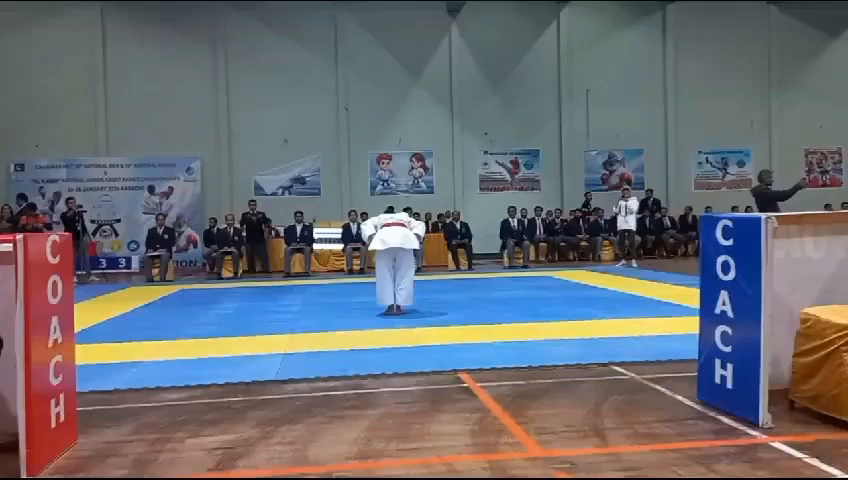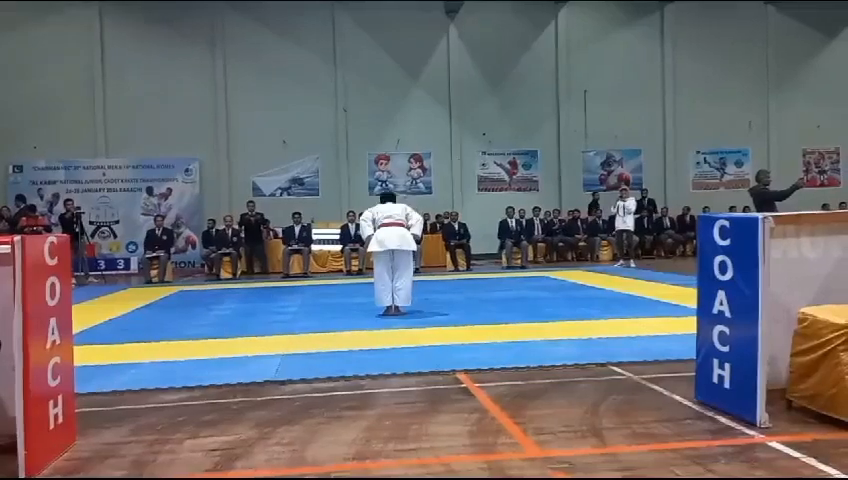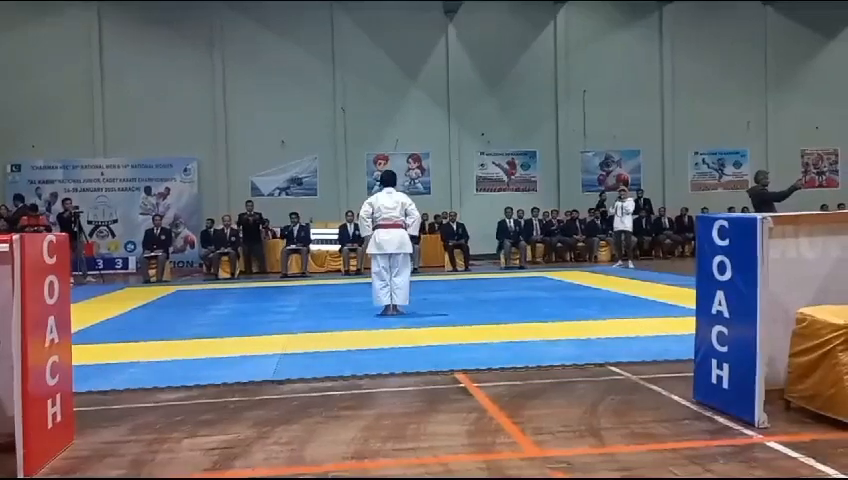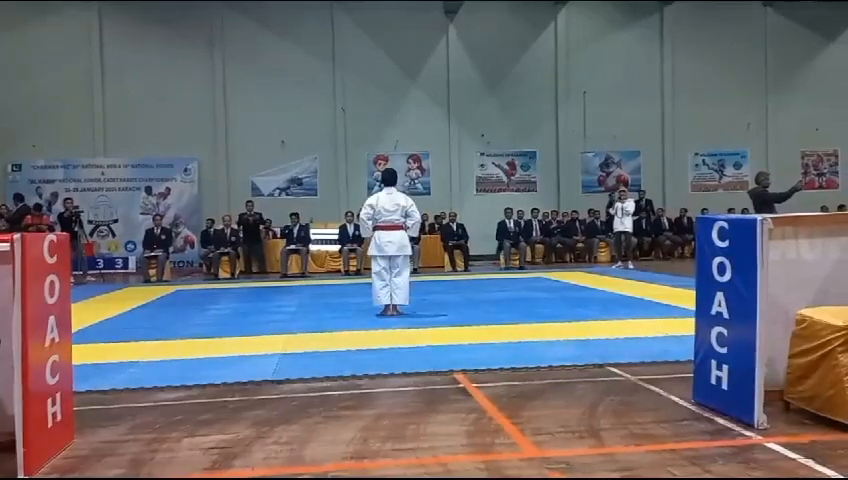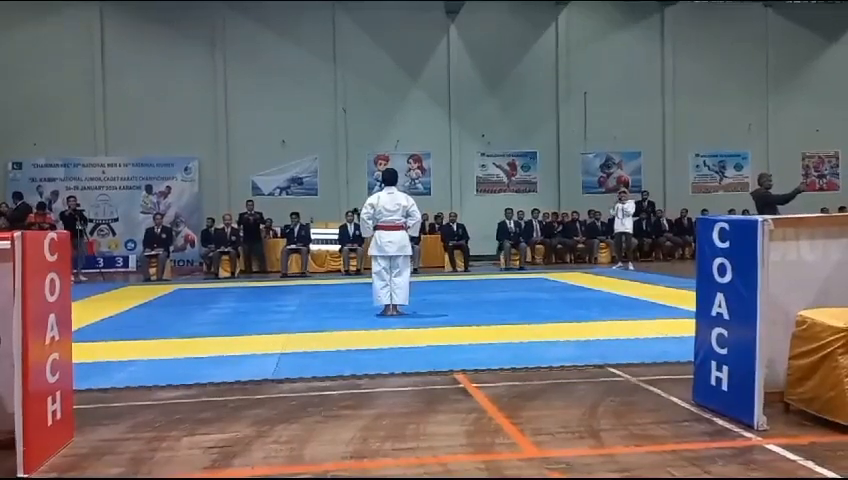
dt=0.3s
person 1, frame 1
left shoulder: (378, 218)
right shoulder: (405, 217)
left elbow: (365, 225)
right elbow: (419, 225)
left wrist: (370, 238)
right wrist: (416, 237)
left hip: (384, 237)
right hip: (403, 236)
left knee: (385, 275)
right knee: (404, 274)
left ankle: (390, 306)
right ankle: (399, 306)
person 1, frame 2
left shoulder: (375, 209)
right shoulder: (404, 207)
left elbow: (364, 220)
right elbow: (417, 219)
left wrist: (369, 237)
right wrist: (413, 236)
left hip: (382, 238)
right hip: (402, 237)
left knee: (383, 275)
right knee: (402, 274)
left ankle: (388, 307)
right ankle: (398, 307)
person 1, frame 3
left shoulder: (374, 199)
right shoulder: (403, 197)
left elbow: (364, 216)
right elbow: (415, 216)
left wrist: (368, 235)
right wrist: (408, 232)
left hip: (380, 238)
right hip: (400, 237)
left knee: (381, 274)
right knee: (400, 273)
left ankle: (387, 307)
right ankle: (396, 307)
person 1, frame 4
left shoulder: (374, 198)
right shoulder: (404, 198)
left elbow: (364, 217)
right elbow: (415, 217)
left wrist: (369, 234)
right wrist: (408, 233)
left hip: (380, 238)
right hip: (399, 238)
left knee: (381, 274)
right knee: (400, 274)
left ankle: (386, 307)
right ankle: (396, 307)
person 1, frame 5
left shoulder: (374, 198)
right shoulder: (405, 198)
left elbow: (365, 217)
right elbow: (416, 217)
left wrist: (370, 234)
right wrist: (408, 232)
left hip: (381, 238)
right hip: (400, 238)
left knee: (381, 274)
right knee: (400, 273)
left ankle: (387, 307)
right ankle: (396, 307)
